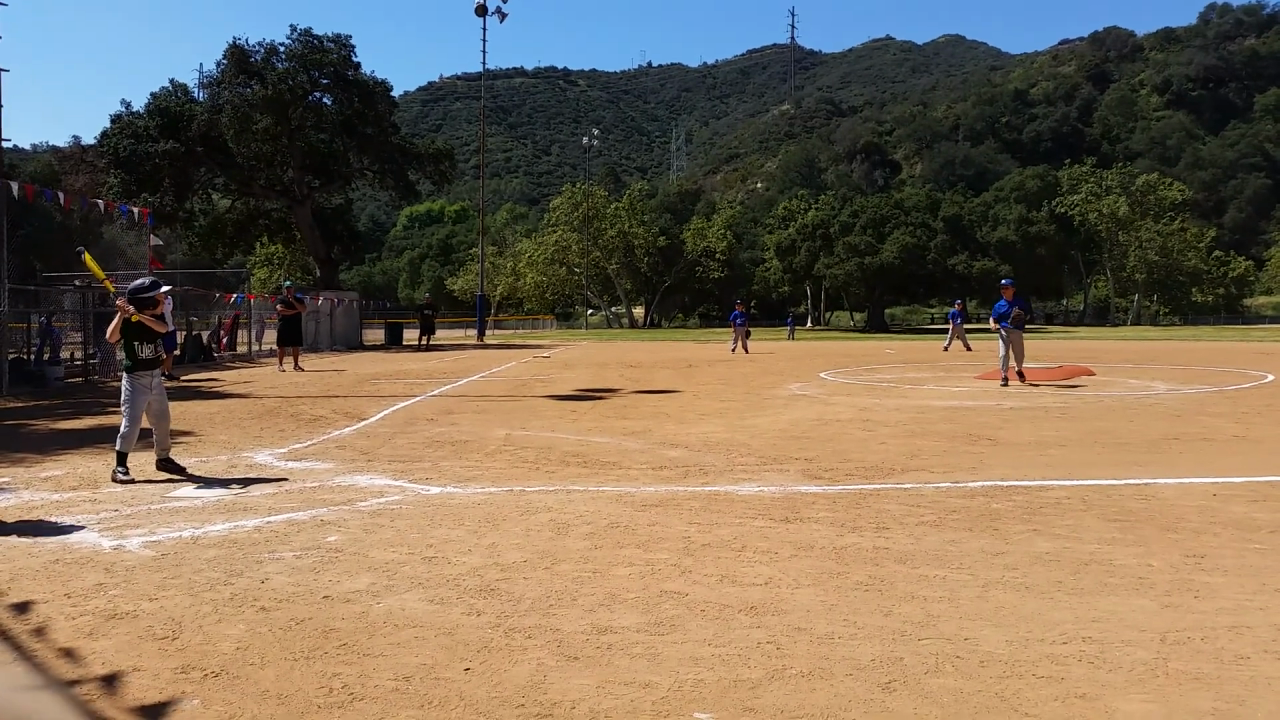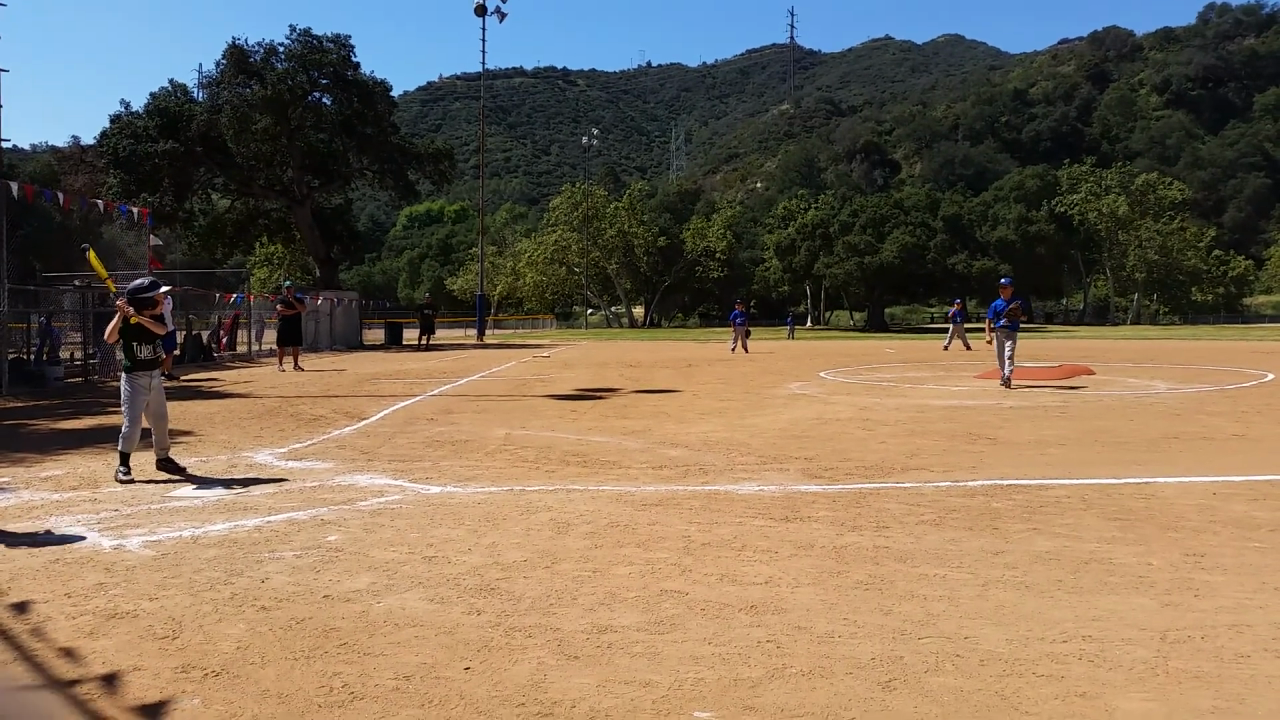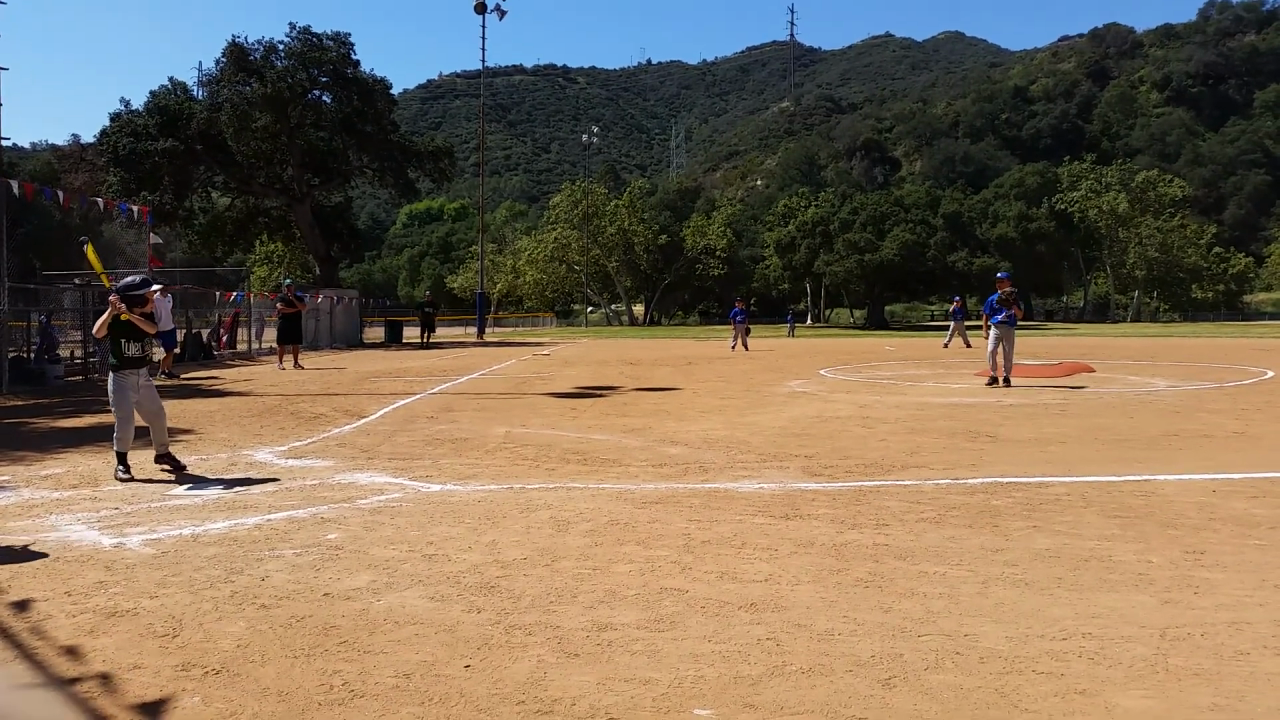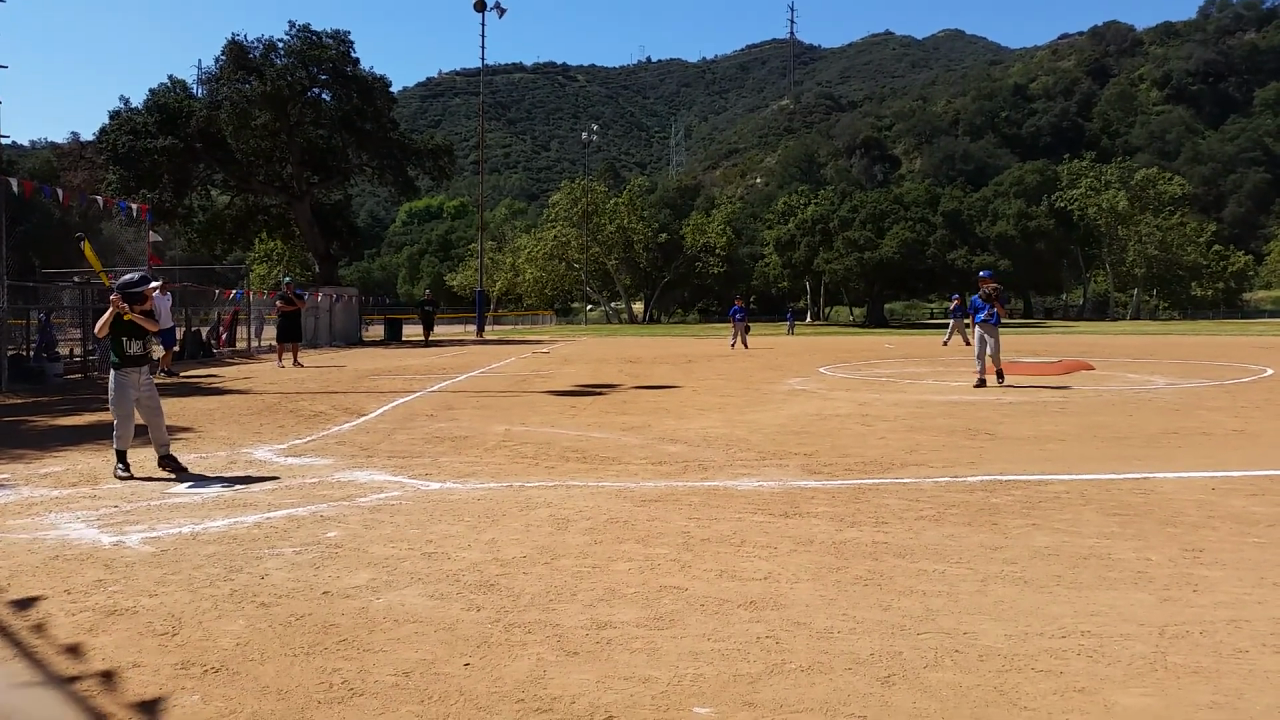
dt=0.4s
person 1, frame 1
left shoulder: (156, 318)
right shoulder: (127, 322)
left elbow: (163, 328)
right elbow: (111, 338)
left wrist: (140, 316)
right wrist: (121, 314)
left hip: (156, 377)
right hip: (135, 379)
left knee: (162, 420)
right knee: (131, 421)
left ankle: (163, 458)
right ankle: (120, 467)
person 1, frame 2
left shoulder: (156, 318)
right shoulder: (126, 323)
left elbow: (162, 330)
right elbow: (109, 338)
left wrist: (139, 318)
right wrist: (120, 314)
left hip: (155, 377)
right hip: (134, 379)
left knee: (160, 420)
right knee: (132, 421)
left ankle: (163, 458)
right ankle: (123, 466)
person 1, frame 3
left shoulder: (146, 316)
right shoulder: (116, 319)
left elbow: (152, 329)
right elbow: (97, 333)
left wrist: (129, 315)
right wrist: (111, 310)
left hip: (143, 375)
right hip: (121, 377)
left knee: (157, 416)
right knee: (125, 421)
left ankle: (162, 453)
right ankle: (121, 464)
person 1, frame 4
left shoulder: (146, 314)
right shoulder: (116, 318)
left elbow: (155, 327)
right elbow: (99, 332)
left wrist: (131, 315)
right wrist: (113, 309)
left hip: (144, 373)
right hip: (122, 375)
left knee: (156, 416)
right knee: (124, 419)
left ankle: (164, 456)
right ankle: (121, 462)
